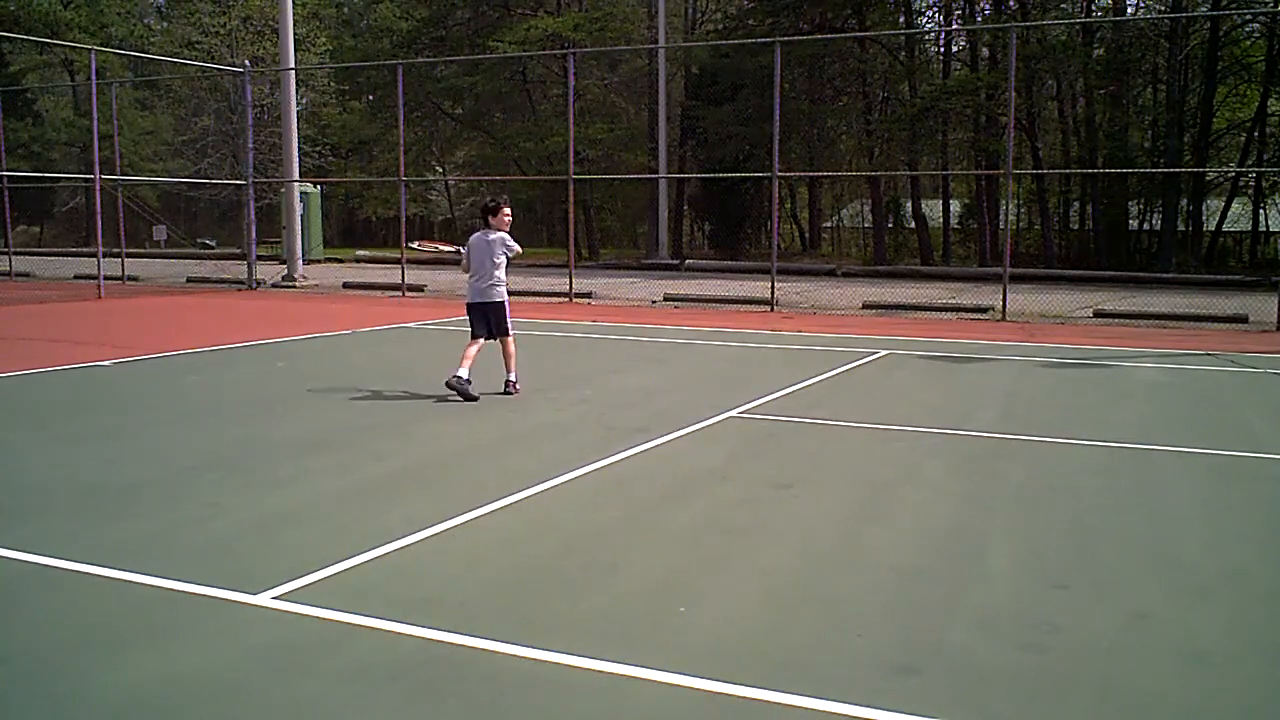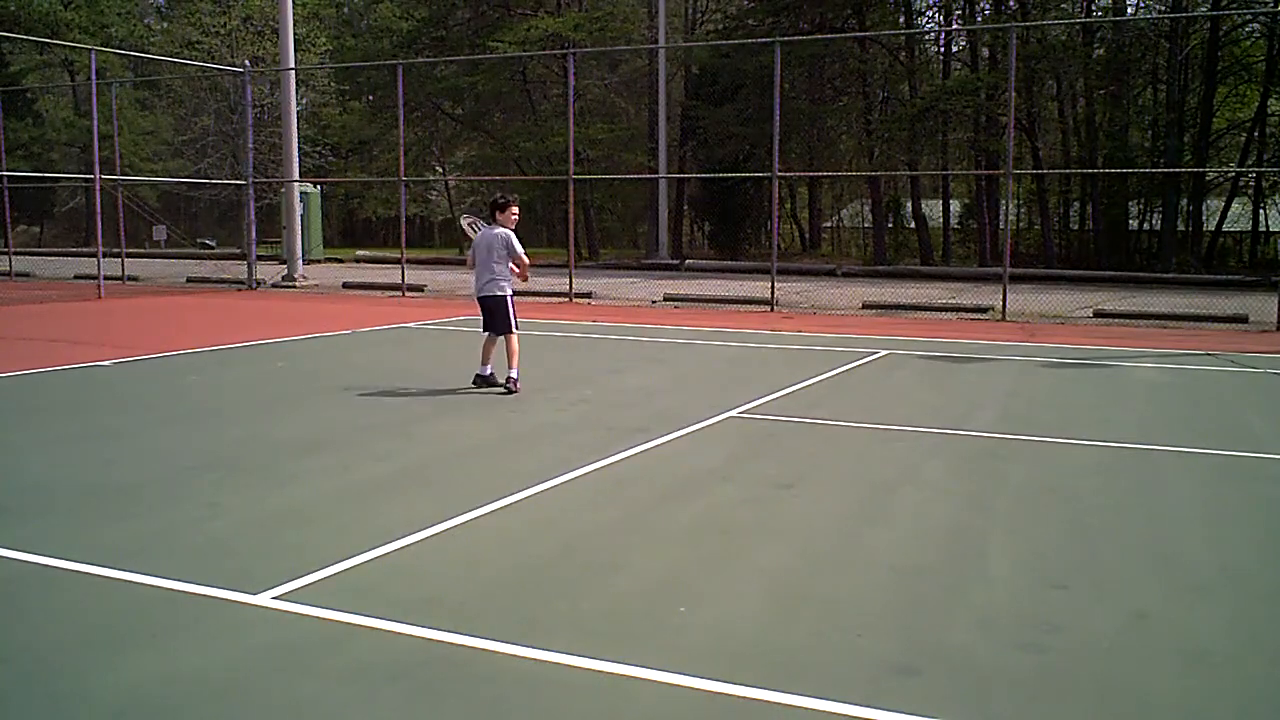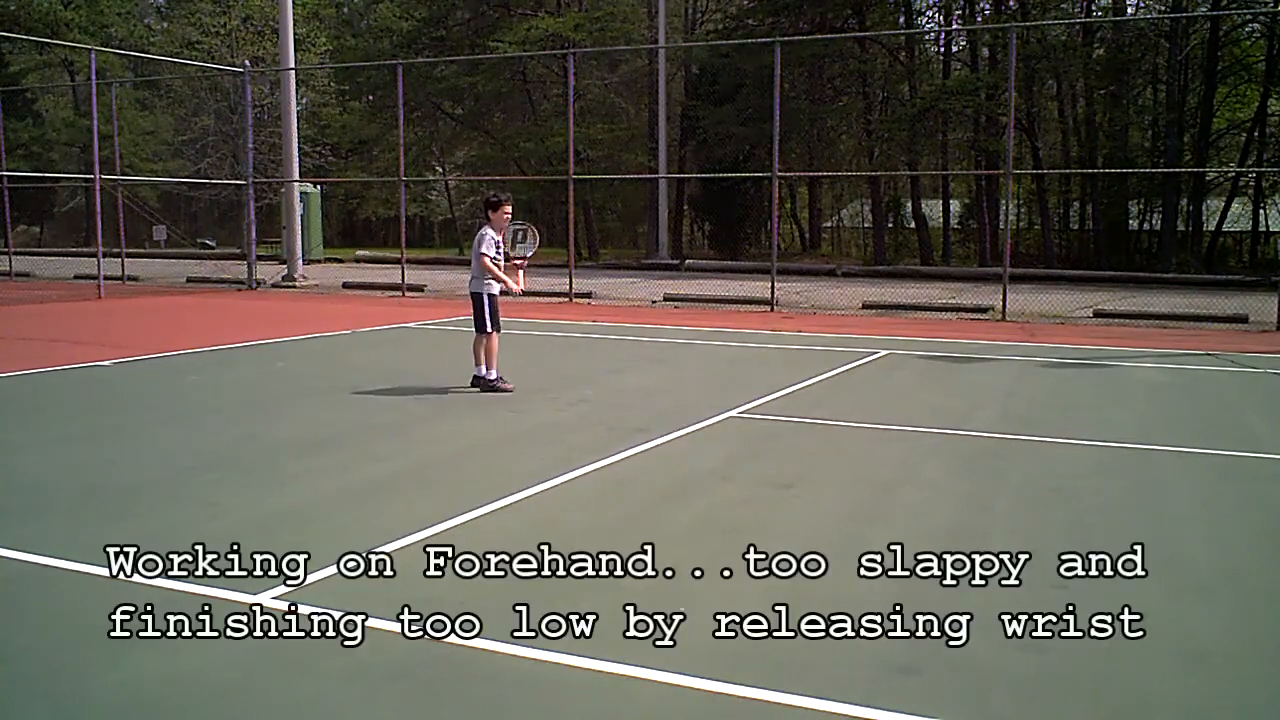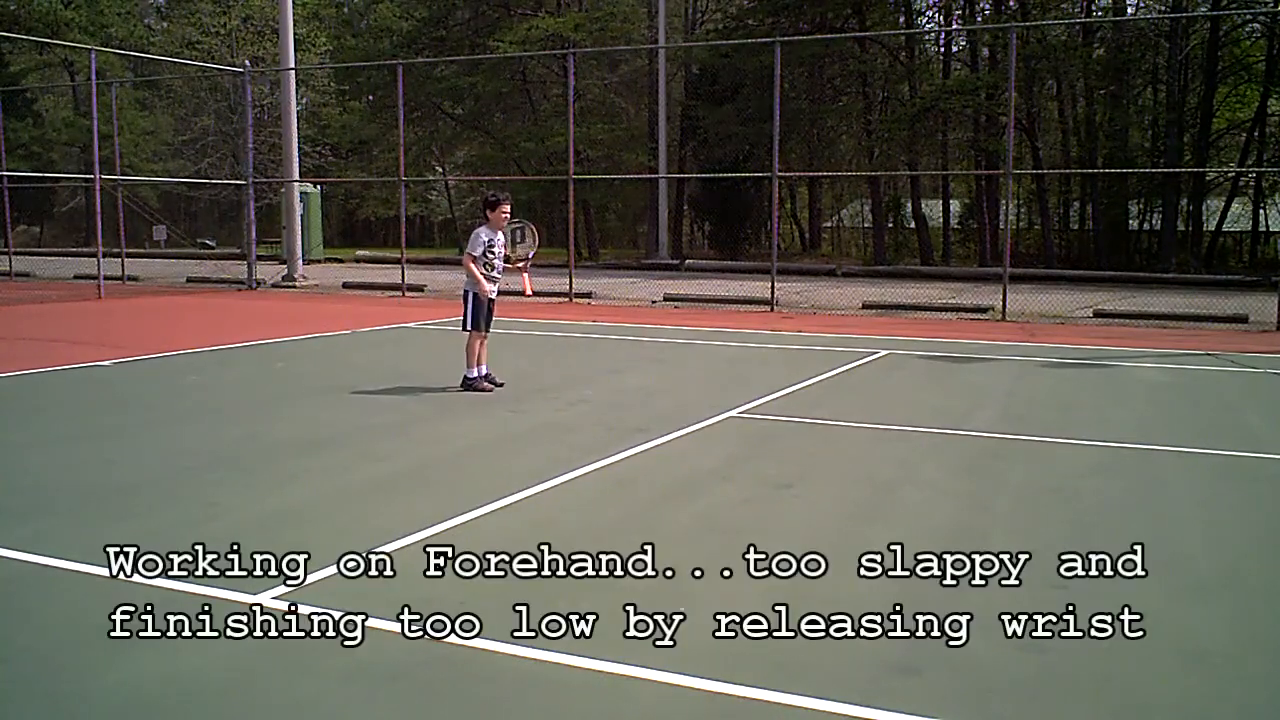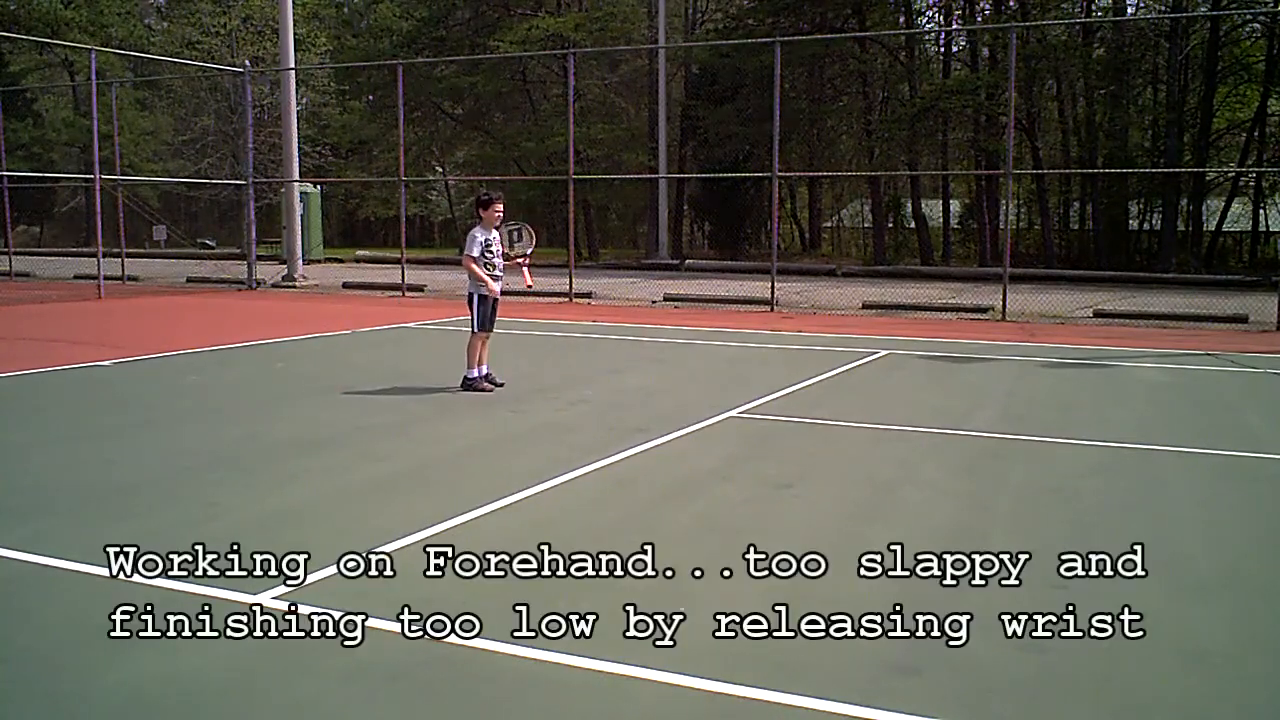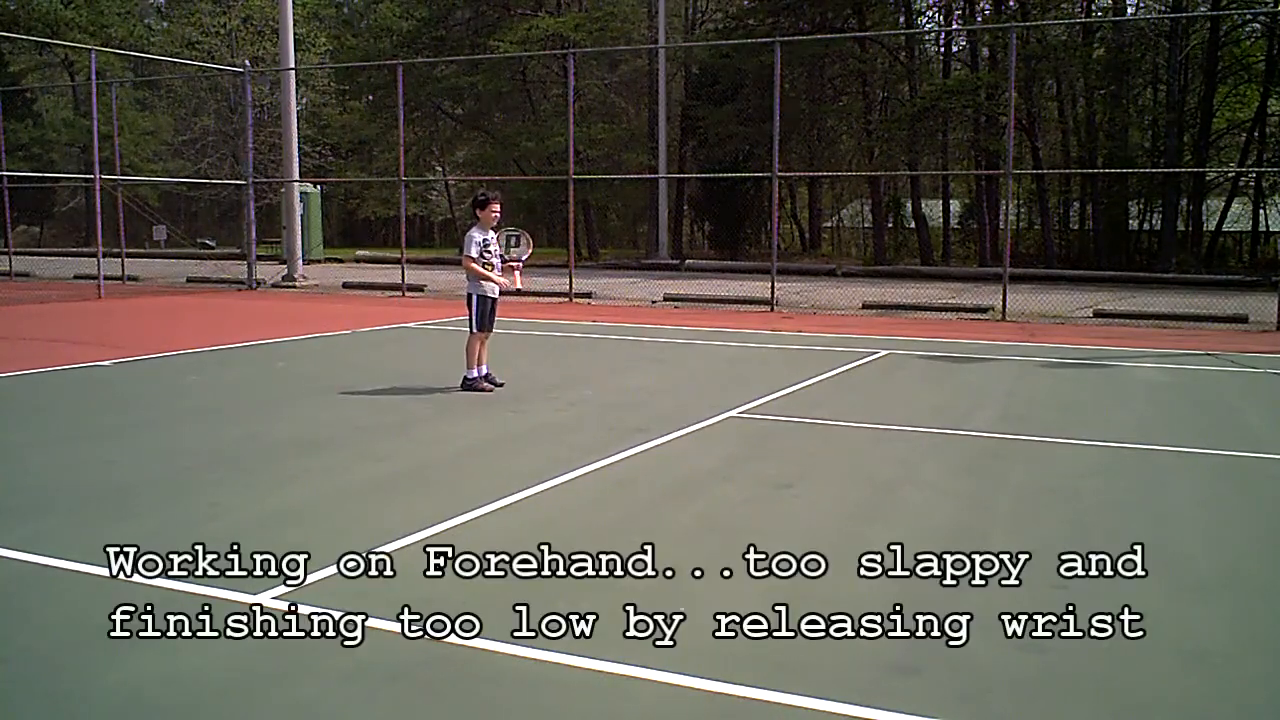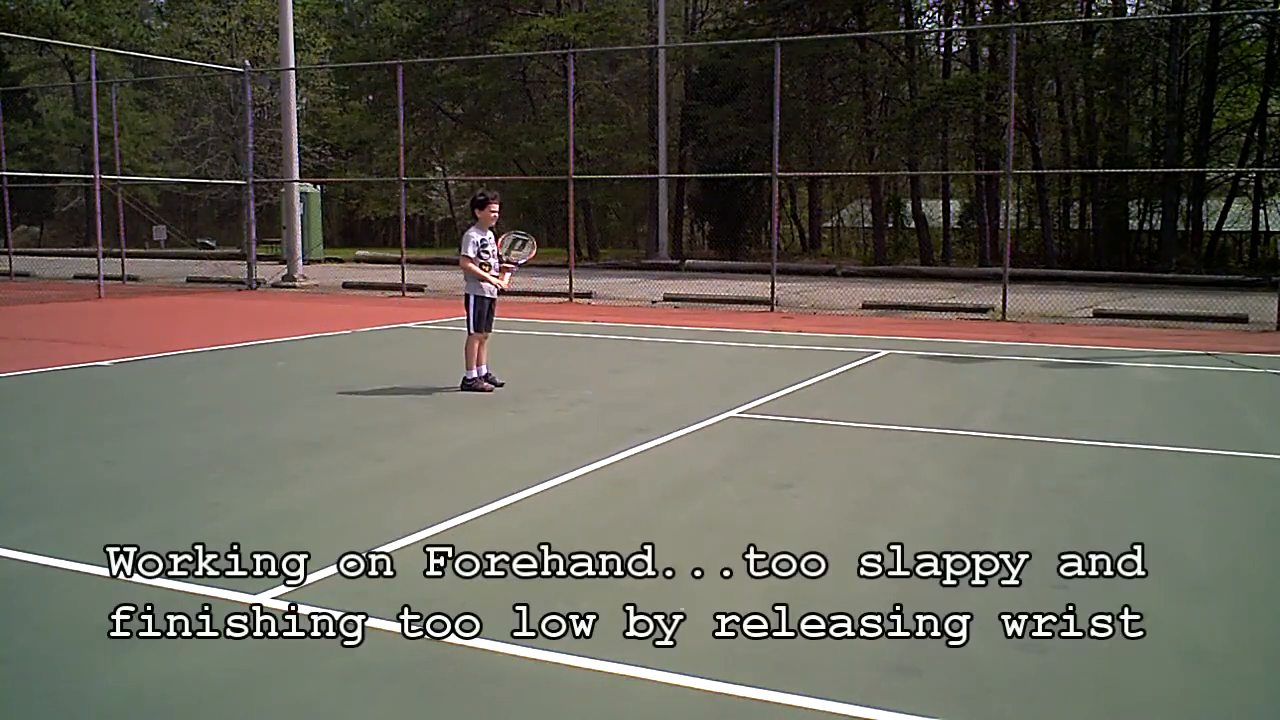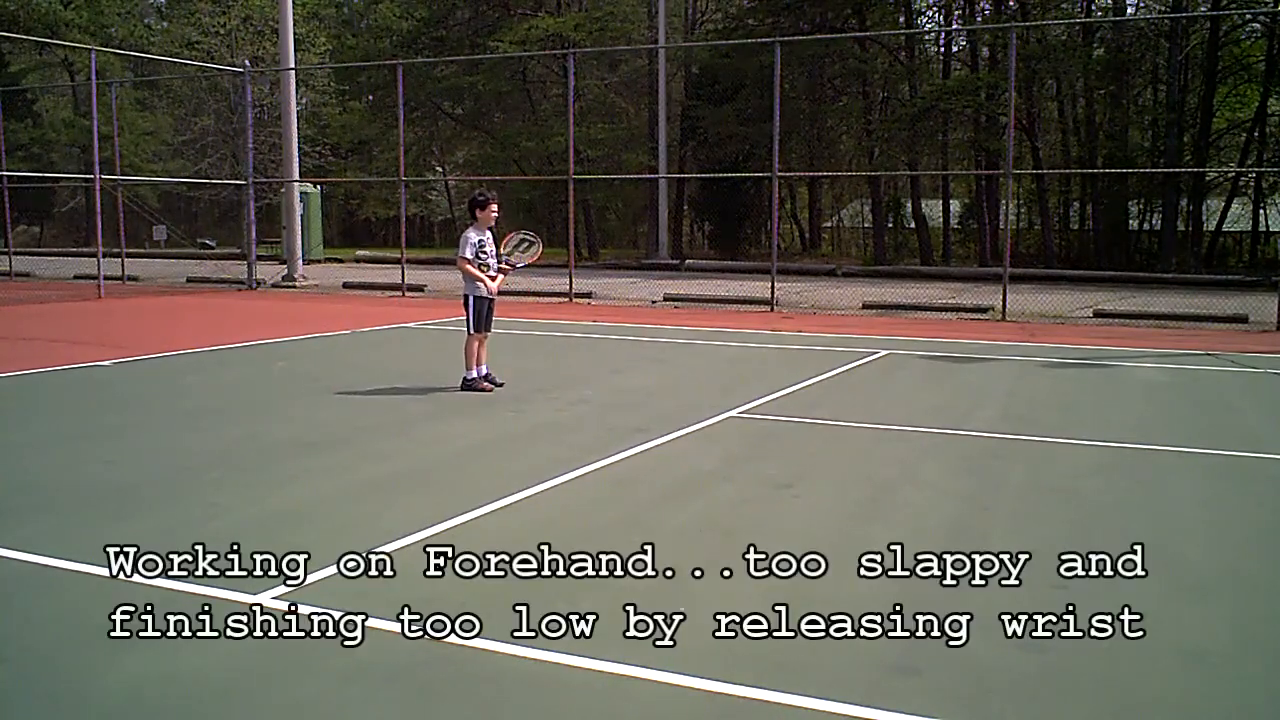
dt=0.3s
person 1, frame 1
left shoulder: (473, 239)
right shoulder: (503, 238)
left elbow: (466, 267)
right elbow: (518, 251)
left hip: (474, 297)
right hip: (496, 296)
left knee: (477, 340)
right knee: (506, 337)
left ankle: (460, 377)
right ankle: (511, 381)
person 1, frame 2
left shoulder: (480, 235)
right shoulder: (505, 234)
left elbow: (470, 263)
right elbow: (524, 260)
right wrist: (522, 272)
left hip: (482, 291)
right hip: (499, 291)
left knee: (493, 333)
right knee: (511, 333)
left ankle: (484, 373)
right ankle: (512, 378)
person 1, frame 3
left shoulder: (495, 234)
right shoulder: (488, 235)
right elbow: (484, 262)
left wrist: (509, 265)
right wrist: (507, 280)
left hip: (482, 290)
right hip: (484, 289)
left knee: (483, 333)
right knee: (492, 332)
left ankle: (480, 374)
right ankle: (491, 378)
person 1, frame 4
left shoulder: (500, 236)
right shoulder: (480, 234)
right elbow: (467, 260)
right wrist: (481, 281)
left hip: (490, 292)
right hip: (477, 291)
left knee: (483, 334)
right knee: (476, 333)
left ankle: (483, 373)
right ankle: (471, 377)
person 1, frame 5
left shoulder: (495, 234)
right shoulder: (476, 235)
right elbow: (468, 262)
left wrist: (513, 262)
right wrist: (487, 281)
left hip: (492, 292)
right hip: (480, 291)
left knee: (486, 334)
right knee: (479, 333)
left ankle: (483, 373)
right ankle: (471, 377)
person 1, frame 6
left shoulder: (492, 234)
right shoulder: (474, 235)
right elbow: (468, 263)
right wrist: (493, 277)
left hip: (492, 292)
right hip: (479, 292)
left knee: (485, 334)
right knee: (477, 333)
left ankle: (483, 372)
right ankle: (471, 377)
person 1, frame 7
left shoulder: (490, 234)
right shoulder: (471, 235)
right elbow: (465, 263)
left wrist: (500, 273)
right wrist: (489, 278)
left hip: (490, 292)
right hip: (476, 292)
left knee: (484, 334)
right knee: (475, 334)
left ankle: (483, 373)
right ankle: (470, 377)
person 1, frame 8
left shoulder: (488, 234)
right shoulder: (470, 236)
right elbow: (462, 264)
left wrist: (499, 275)
right wrist: (485, 280)
left hip: (489, 293)
right hip: (475, 293)
left knee: (483, 334)
right knee: (474, 334)
left ankle: (482, 372)
right ankle: (470, 378)
